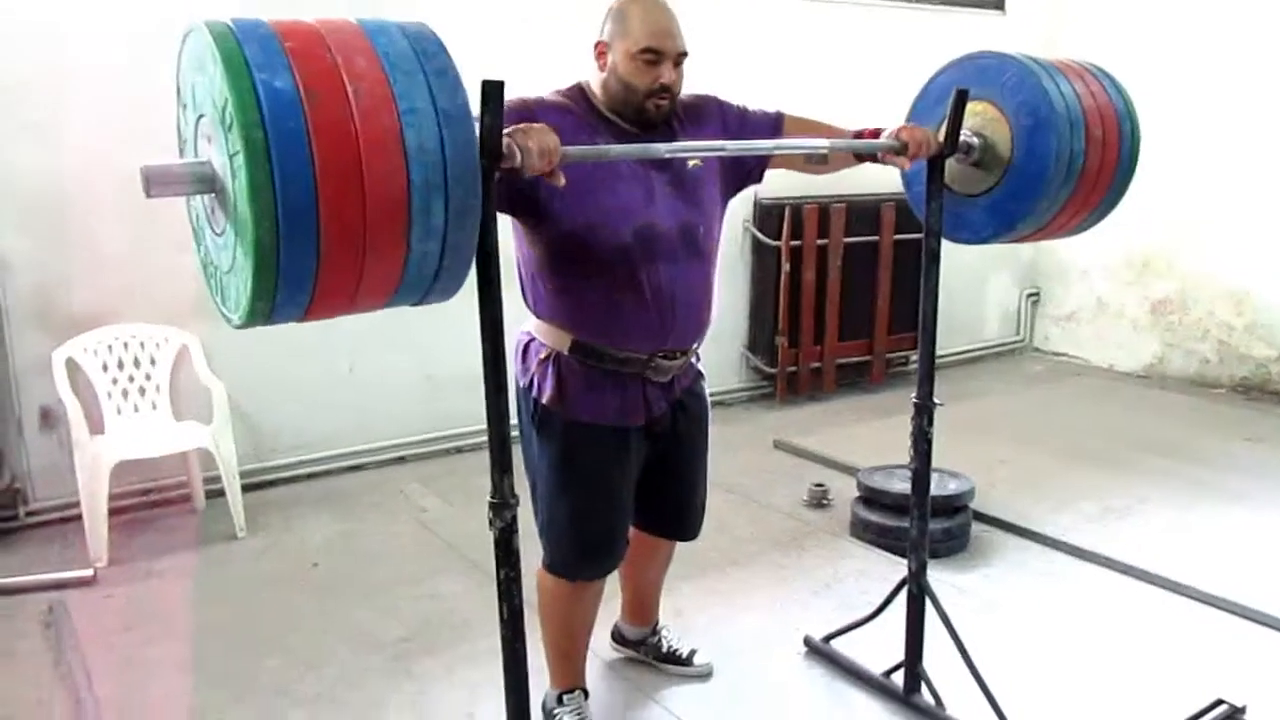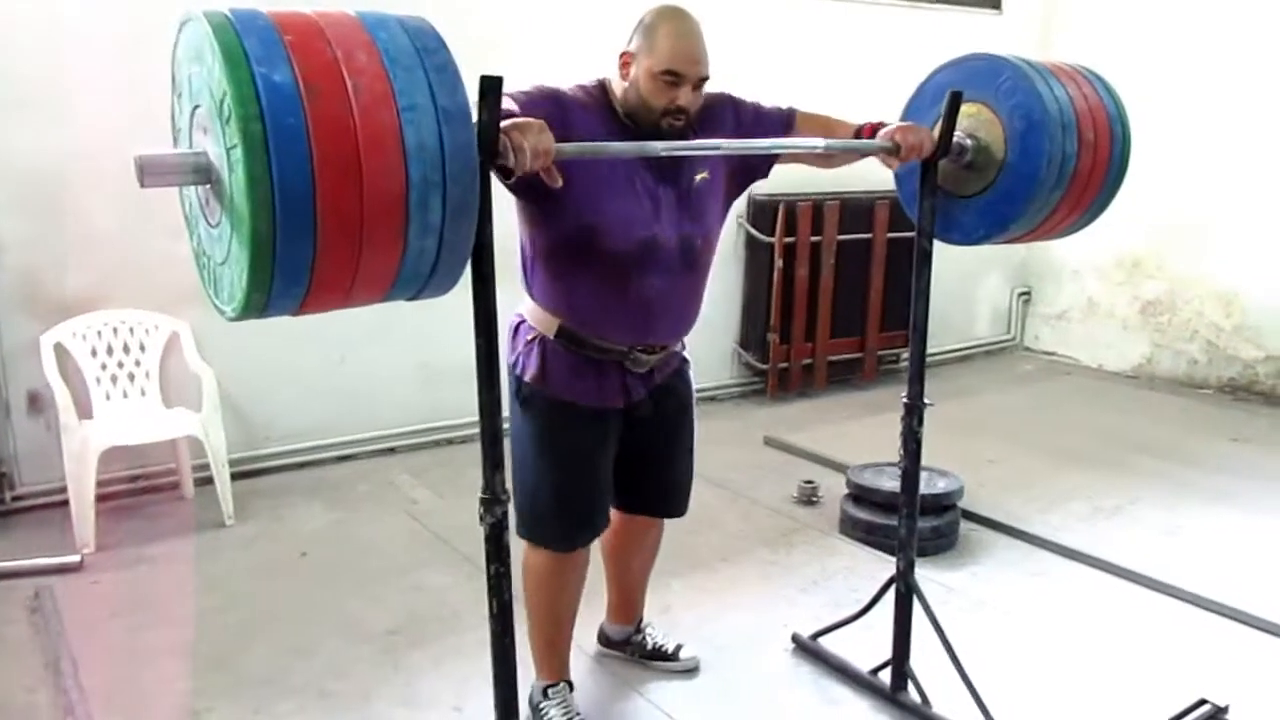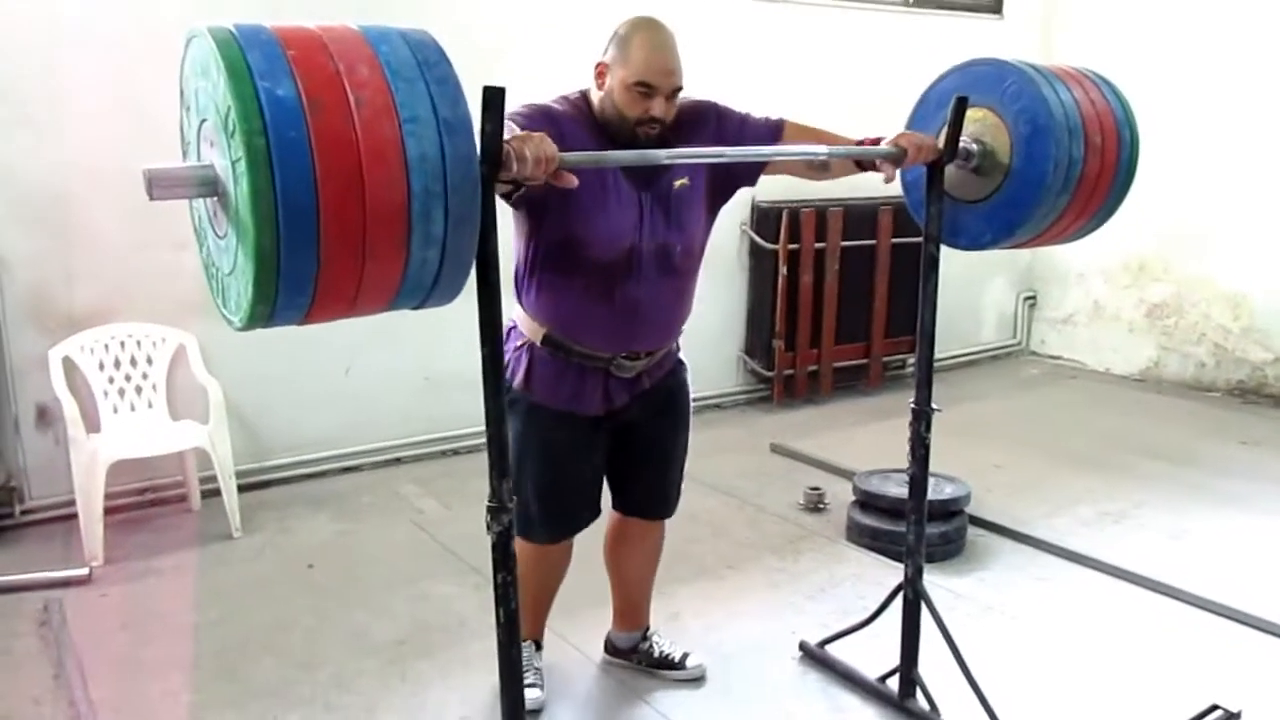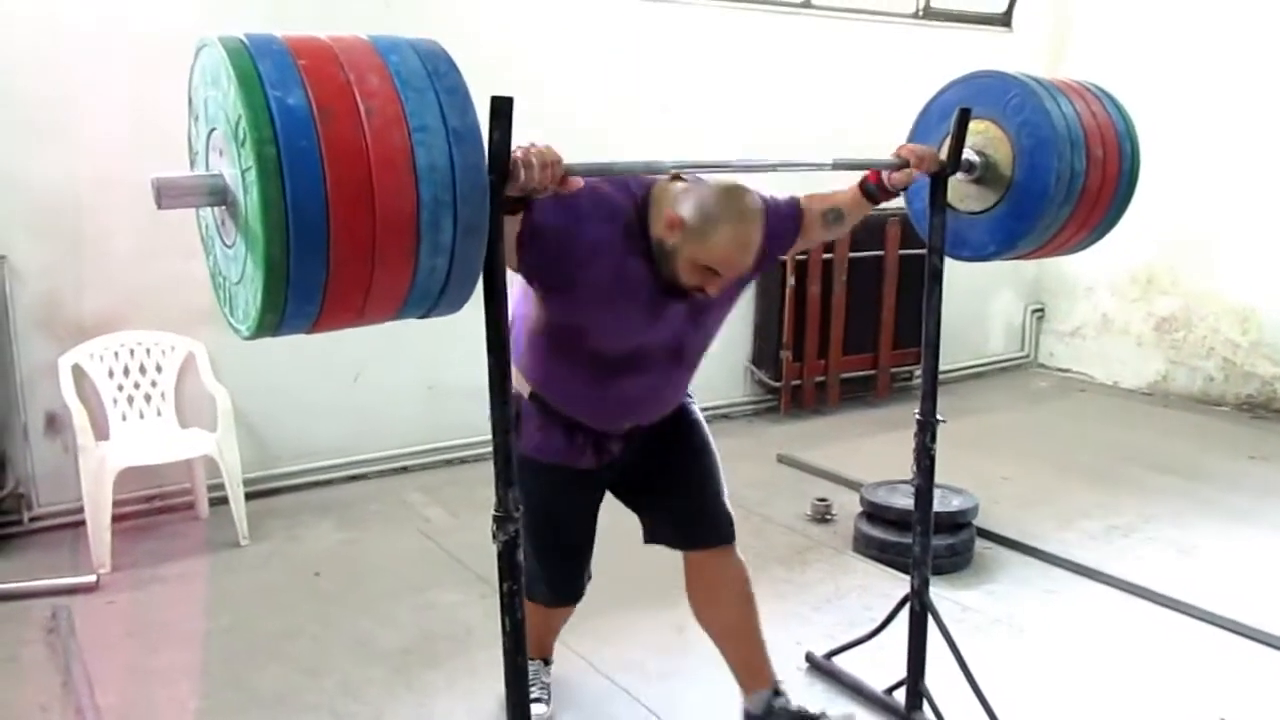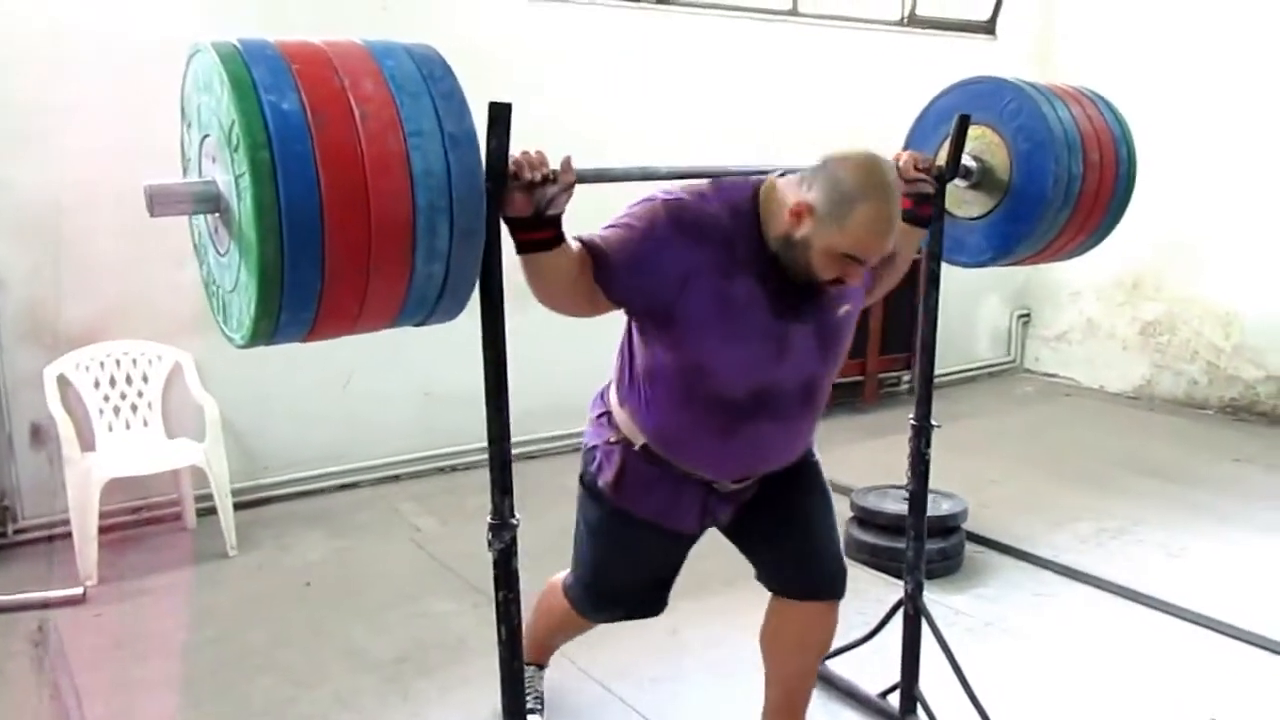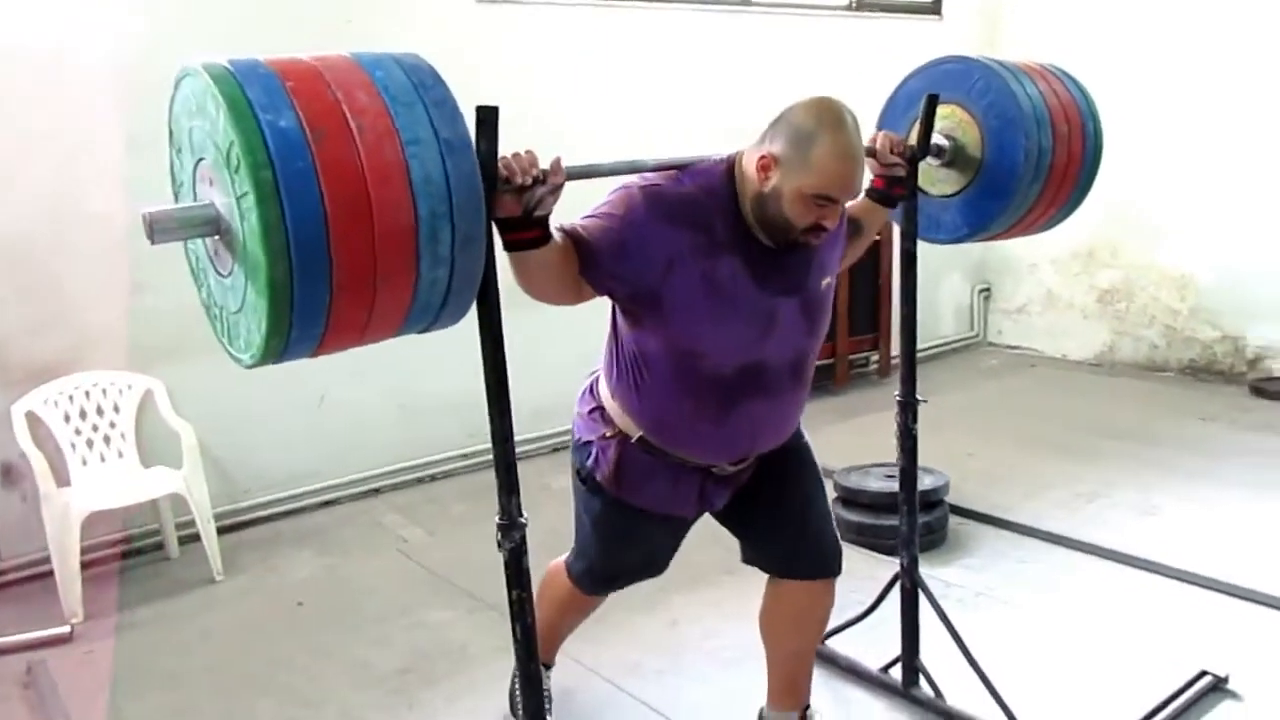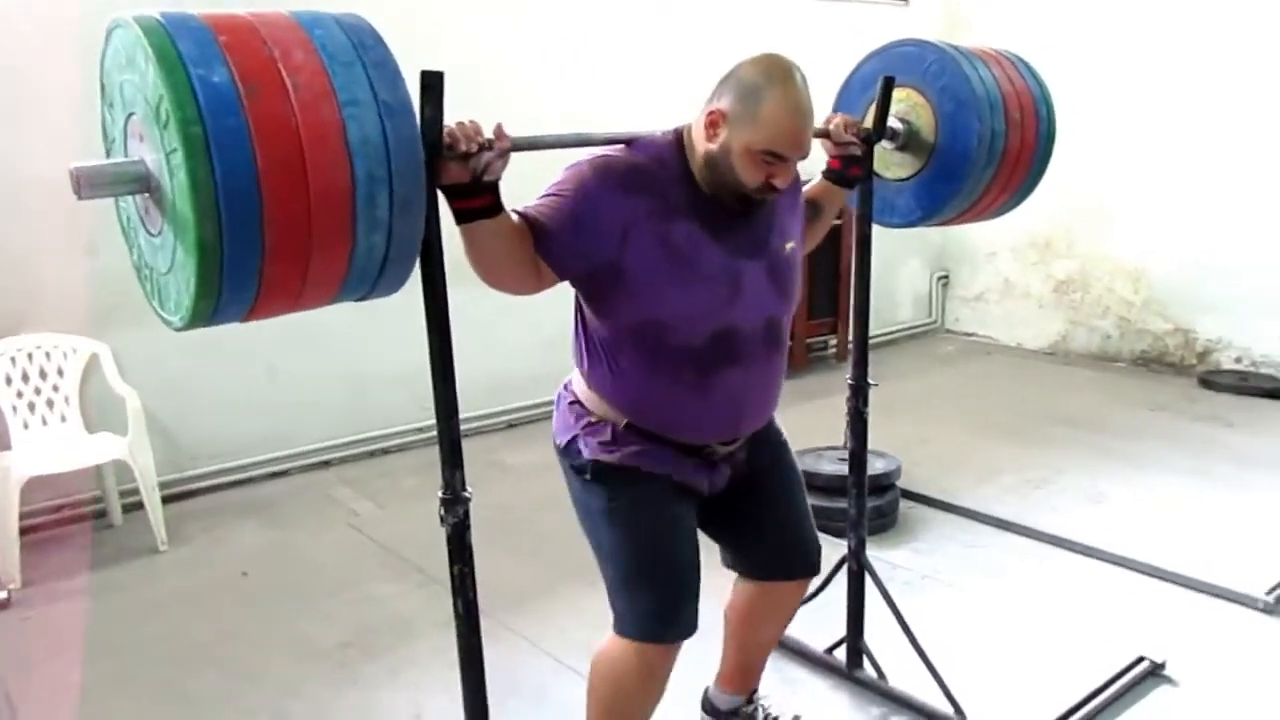
dt=0.4s
person 1, frame 1
left shoulder: (706, 123)
right shoulder: (544, 126)
left elbow: (799, 142)
left wrist: (875, 141)
right wrist: (504, 148)
left hip: (676, 381)
right hip: (581, 388)
left knee: (664, 523)
right knee: (581, 553)
left ankle: (639, 629)
person 1, frame 2
left shoulder: (721, 126)
right shoulder: (561, 118)
left elbow: (810, 134)
left wrist: (877, 134)
right wrist: (506, 135)
left hip: (660, 367)
right hip: (566, 370)
left knee: (648, 506)
right knee: (563, 529)
left ankle: (625, 627)
person 1, frame 3
left shoulder: (704, 131)
right shoulder: (553, 130)
left elbow: (796, 148)
right elbow: (501, 149)
left wrist: (873, 151)
right wrist: (512, 155)
left hip: (654, 371)
right hip: (557, 374)
left knee: (645, 511)
right knee: (549, 522)
left ankle: (630, 635)
right ankle: (524, 647)
person 1, frame 4
left shoulder: (740, 222)
right shoulder: (580, 214)
left elbow: (814, 215)
left wrist: (883, 184)
right wrist: (512, 195)
left hip: (657, 419)
right hip: (551, 424)
left knee: (712, 541)
right knee: (554, 579)
right ankle: (532, 664)
person 1, frame 5
left shoulder: (844, 251)
right shoulder: (681, 230)
right elbow: (574, 289)
left wrist: (915, 209)
right wrist: (533, 224)
right hip: (648, 464)
left knee: (816, 586)
right knee: (598, 597)
right ankle: (527, 664)
person 1, frame 6
left shoulder: (817, 219)
right shoulder: (660, 212)
right elbow: (562, 278)
left wrist: (887, 190)
right wrist: (522, 222)
right hip: (642, 452)
left knee: (811, 567)
right knee: (595, 574)
right ankle: (532, 667)
person 1, frame 7
left shoulder: (775, 186)
right shoulder: (615, 188)
right elbow: (520, 267)
left wrist: (843, 173)
right wrist: (474, 196)
left hip: (741, 437)
right hip: (625, 448)
left knee: (787, 566)
right knee: (657, 628)
